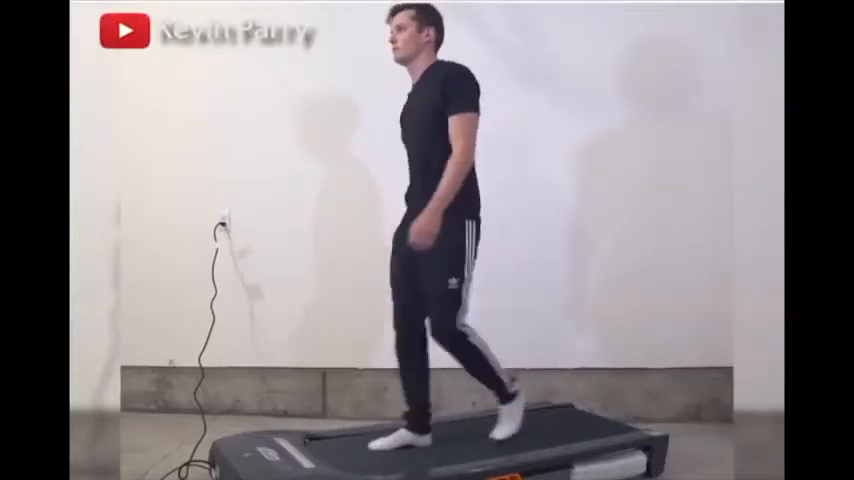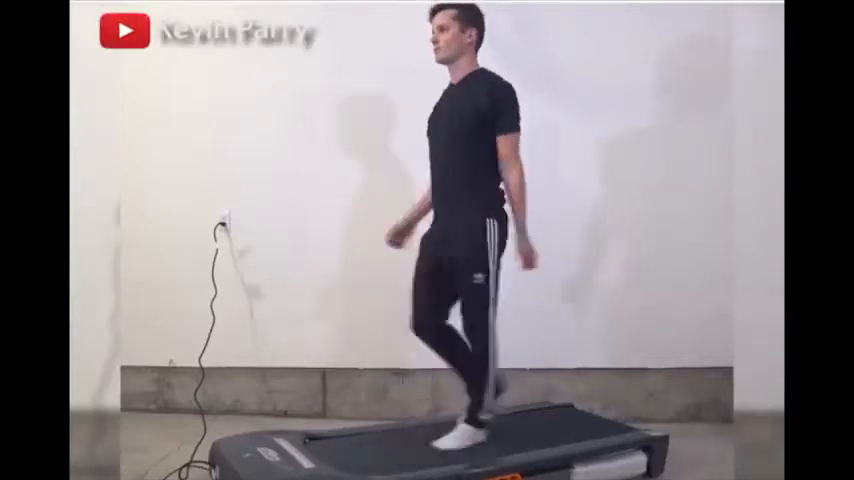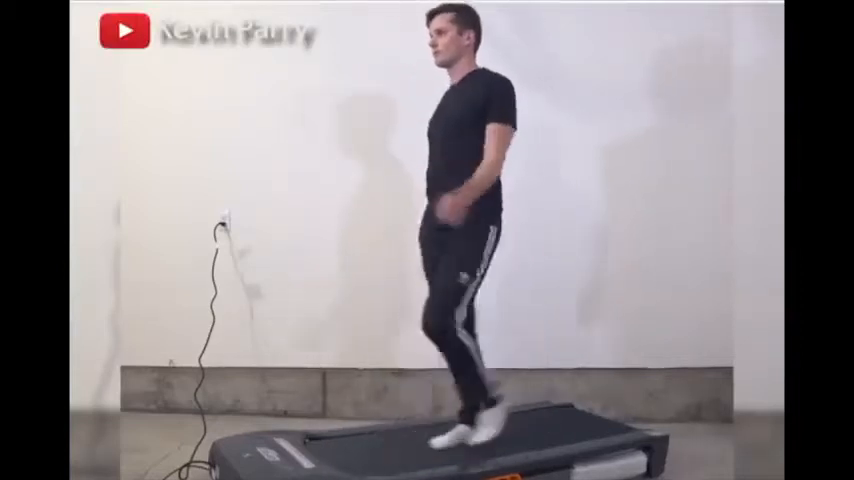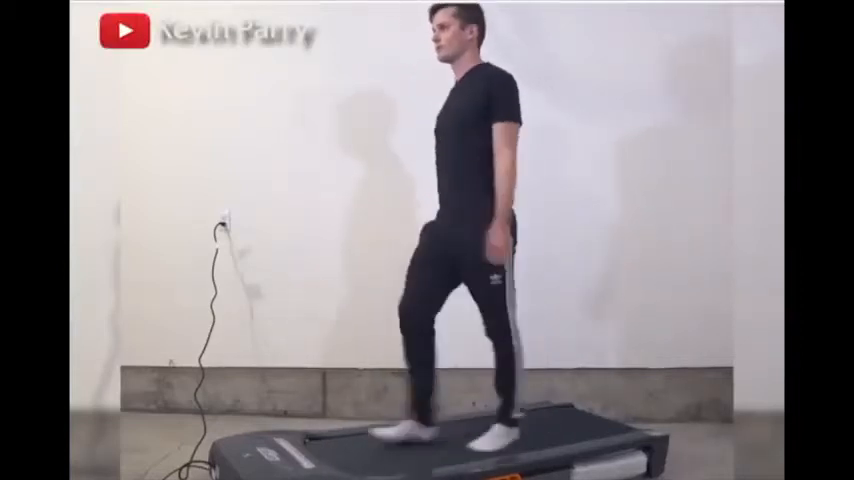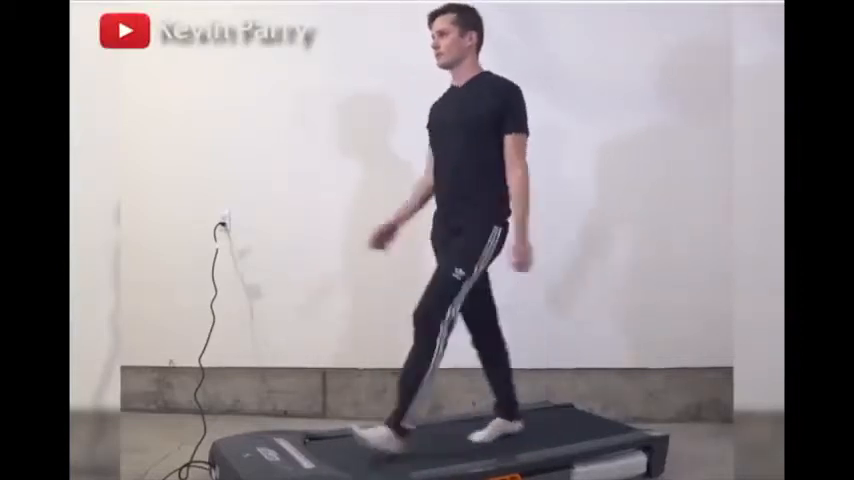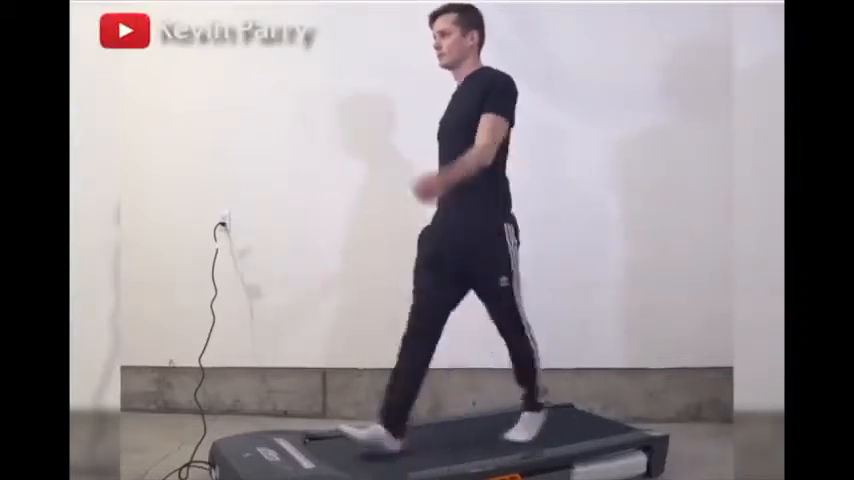
dt=0.3s
person 1, frame 1
left shoulder: (455, 79)
right shoulder: (414, 98)
left elbow: (462, 152)
left wrist: (431, 213)
left hip: (454, 221)
right hip: (419, 225)
left knee: (446, 325)
right knee: (406, 325)
left ankle: (509, 397)
right ankle: (416, 424)
person 1, frame 2
left shoulder: (495, 91)
right shoulder: (445, 101)
left elbow: (511, 166)
left wrist: (523, 236)
right wrist: (410, 220)
left hip: (479, 227)
right hip: (443, 227)
left knee: (478, 324)
right knee: (424, 320)
left ankle: (475, 420)
right ankle: (487, 384)
person 1, frame 3
left shoulder: (494, 87)
right shoulder: (447, 100)
left elbow: (494, 158)
left wrist: (463, 198)
left hip: (475, 225)
right hip: (438, 226)
left knee: (441, 321)
right knee: (447, 323)
left ankle: (490, 403)
right ankle: (471, 417)
person 1, frame 4
left shoulder: (497, 83)
right shoulder: (455, 95)
left elbow: (505, 157)
left wrist: (501, 223)
left hip: (481, 225)
right hip: (446, 224)
left knee: (497, 324)
right knee: (412, 313)
left ankle: (506, 420)
right ankle: (420, 418)
person 1, frame 5
left shoulder: (502, 93)
right shoulder: (440, 106)
left elbow: (516, 168)
left wrist: (522, 236)
right wrist: (397, 220)
left hip: (481, 227)
right hip: (446, 229)
left knee: (430, 317)
right knee: (481, 323)
left ankle: (397, 426)
right ankle: (509, 414)
person 1, frame 6
left shoulder: (497, 85)
right shoulder: (459, 97)
left elbow: (486, 151)
left wrist: (443, 178)
left hip: (487, 230)
right hip: (445, 230)
left knee: (510, 324)
right knee: (420, 327)
left ankle: (532, 406)
right ankle: (391, 428)
